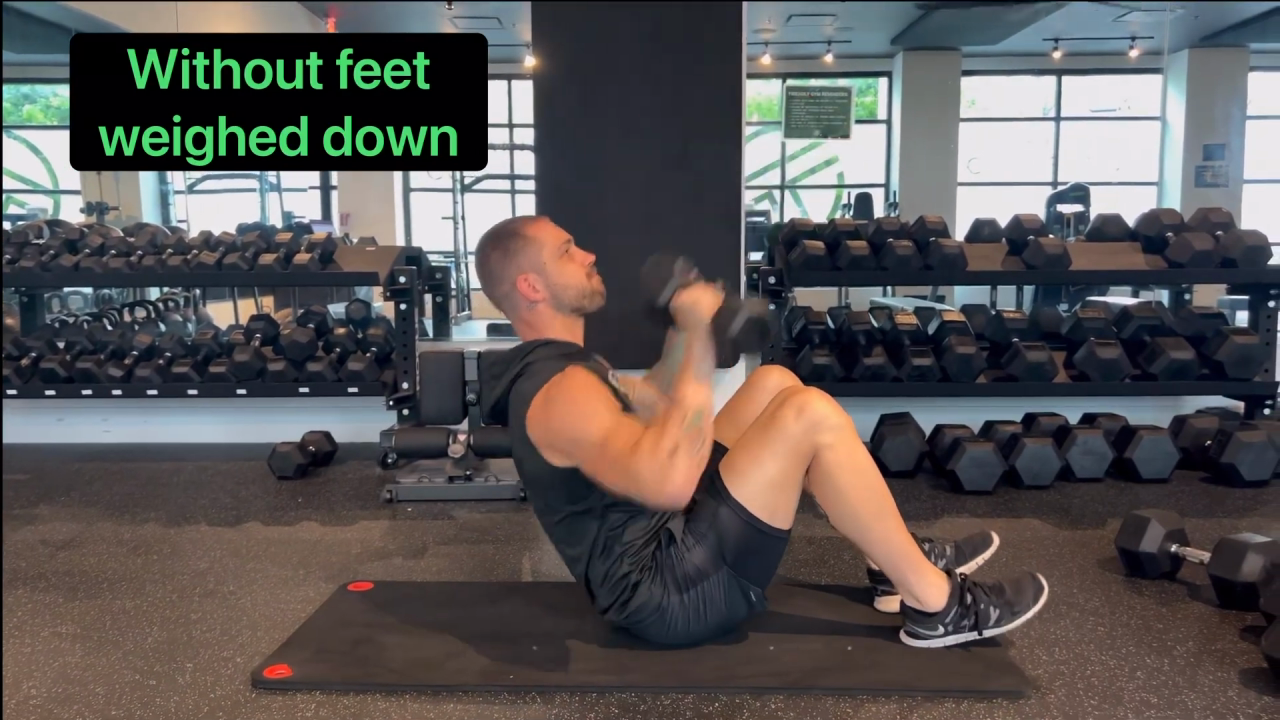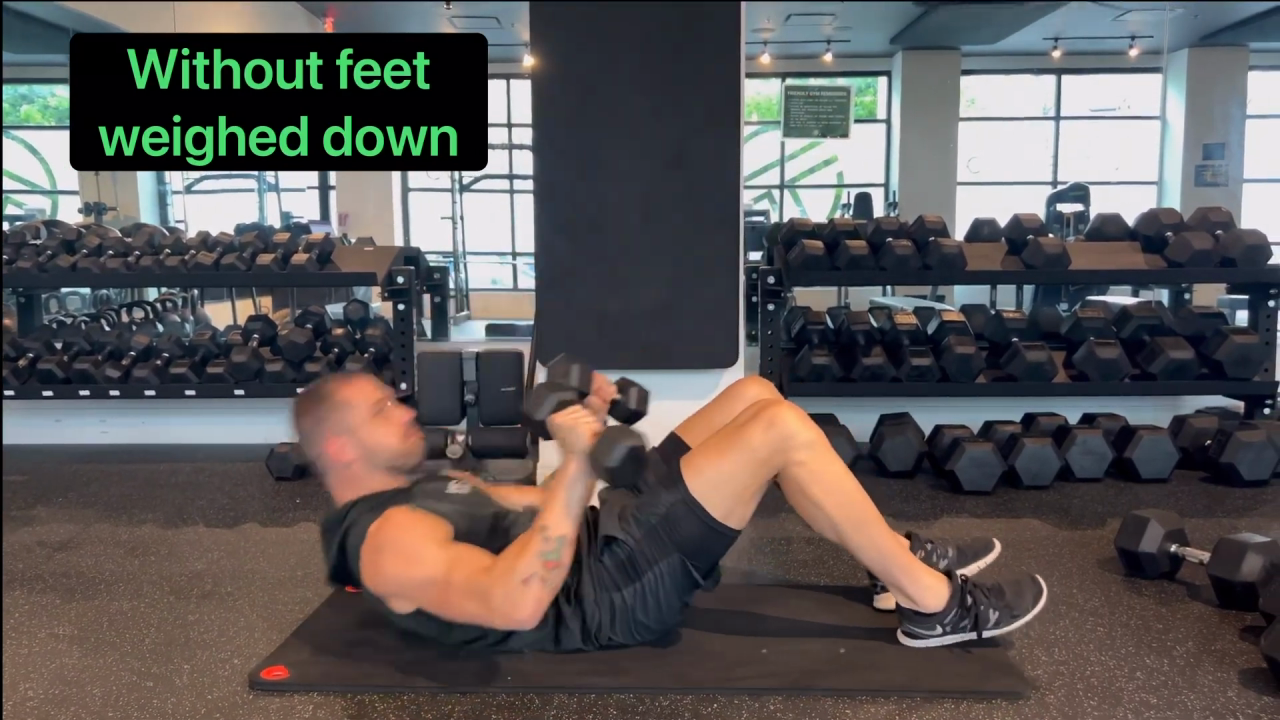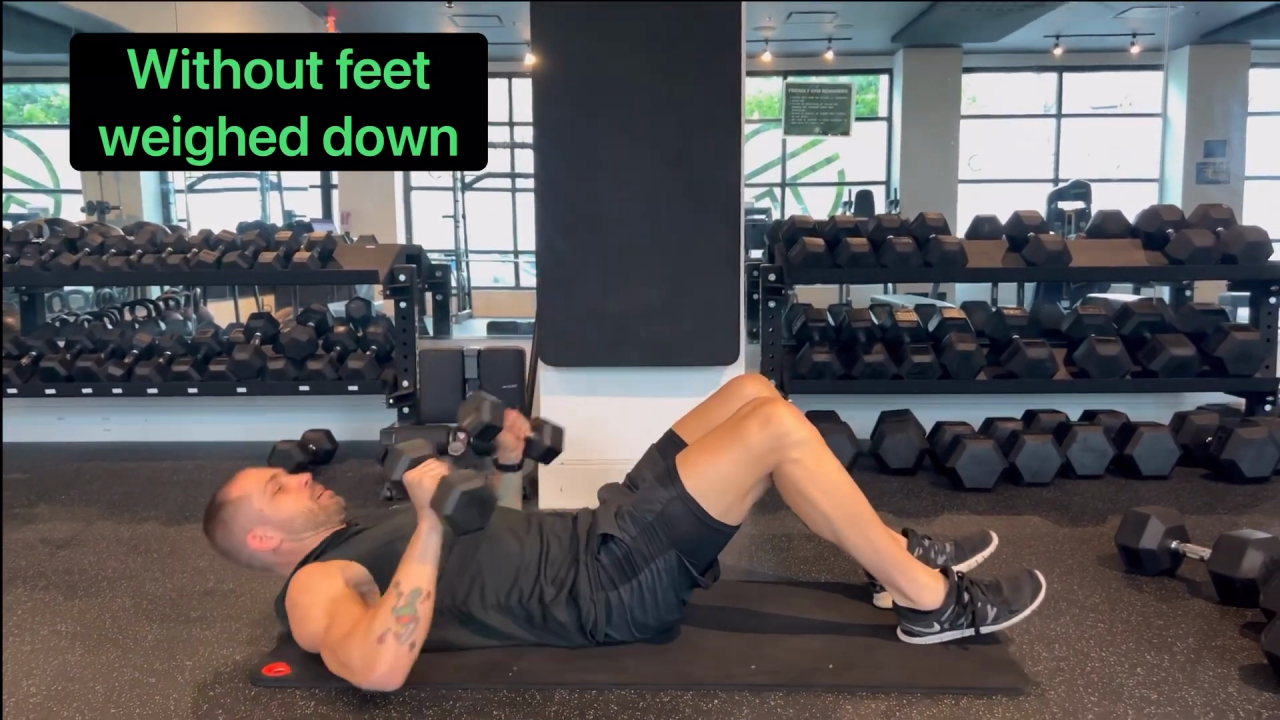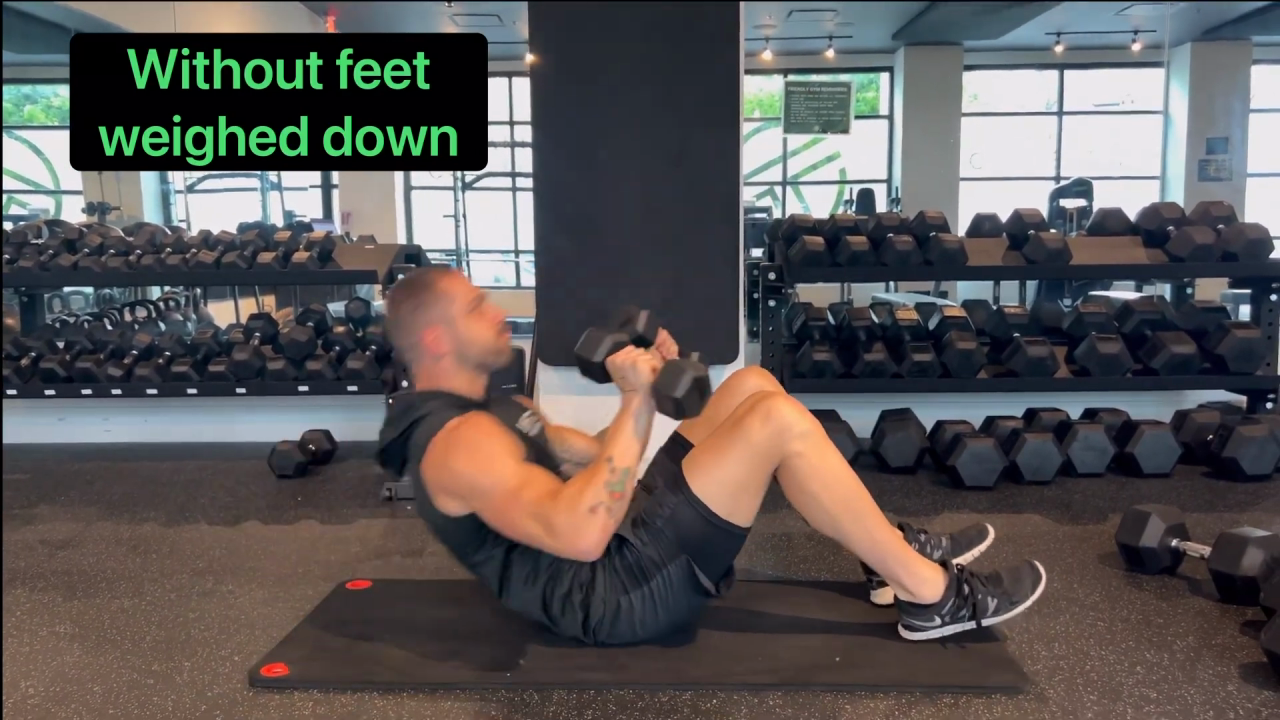
dt=0.4s
person 1, frame 1
left shoulder: (553, 367)
right shoulder: (562, 391)
left elbow: (650, 408)
right elbow: (669, 480)
left wrist: (678, 333)
right wrist: (698, 336)
left hip: (672, 552)
right hip: (672, 595)
left knee: (773, 384)
right knee: (810, 414)
left ankle: (898, 567)
right ankle: (936, 606)
person 1, frame 2
left shoulder: (413, 493)
right shoulder: (389, 545)
right elbow: (523, 602)
left wrist: (587, 429)
right wrist: (574, 461)
left hip: (616, 531)
right hip: (622, 590)
left knee: (754, 396)
right knee: (781, 428)
left ankle: (899, 561)
right ankle: (931, 605)
person 1, frame 3
left shoulder: (359, 538)
right shoulder: (317, 591)
right elbow: (381, 666)
left wrist: (505, 459)
right wrist: (431, 518)
left hip: (597, 535)
right hip: (611, 587)
left knee: (752, 391)
right knee: (777, 428)
left ankle: (897, 552)
right ankle: (931, 601)
person 1, frame 4
left shoulder: (477, 412)
right shoulder: (457, 443)
left elbow: (588, 457)
right elbow: (579, 532)
left wrist: (641, 378)
right wrist: (638, 396)
left hip: (630, 538)
right hip: (622, 595)
left knee: (749, 387)
right knee: (778, 422)
left ankle: (896, 553)
right ankle: (934, 593)
